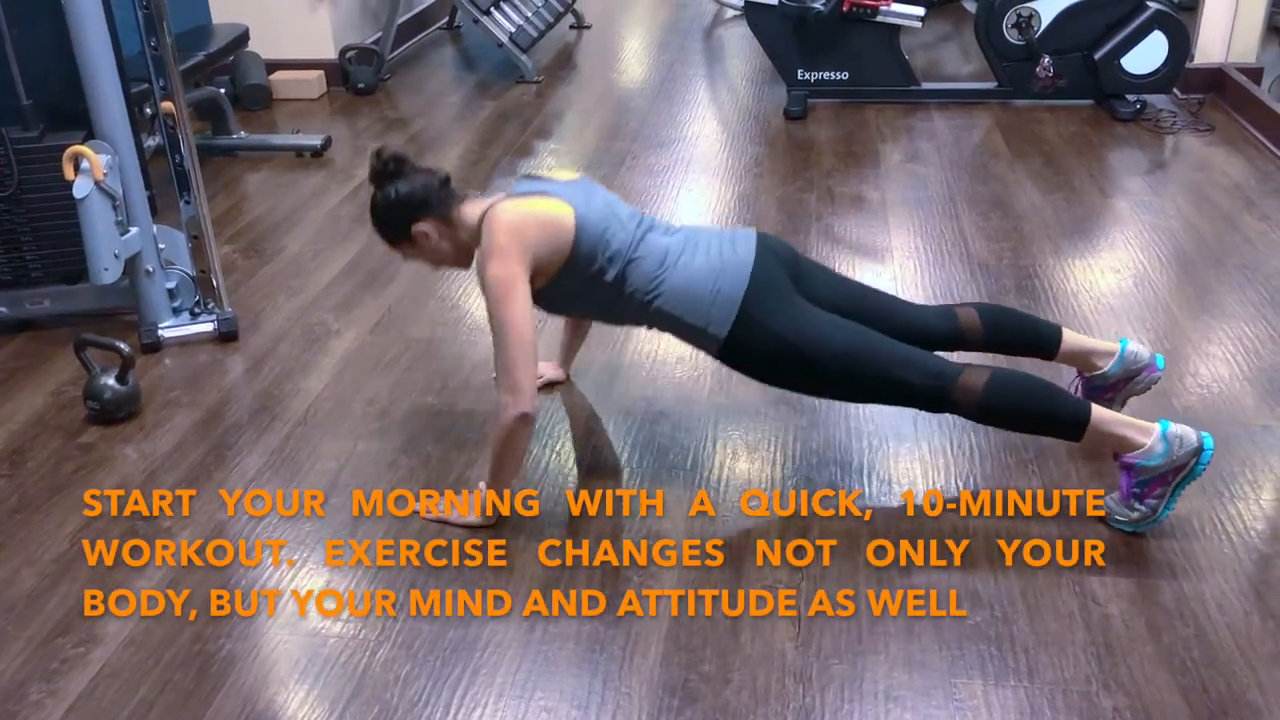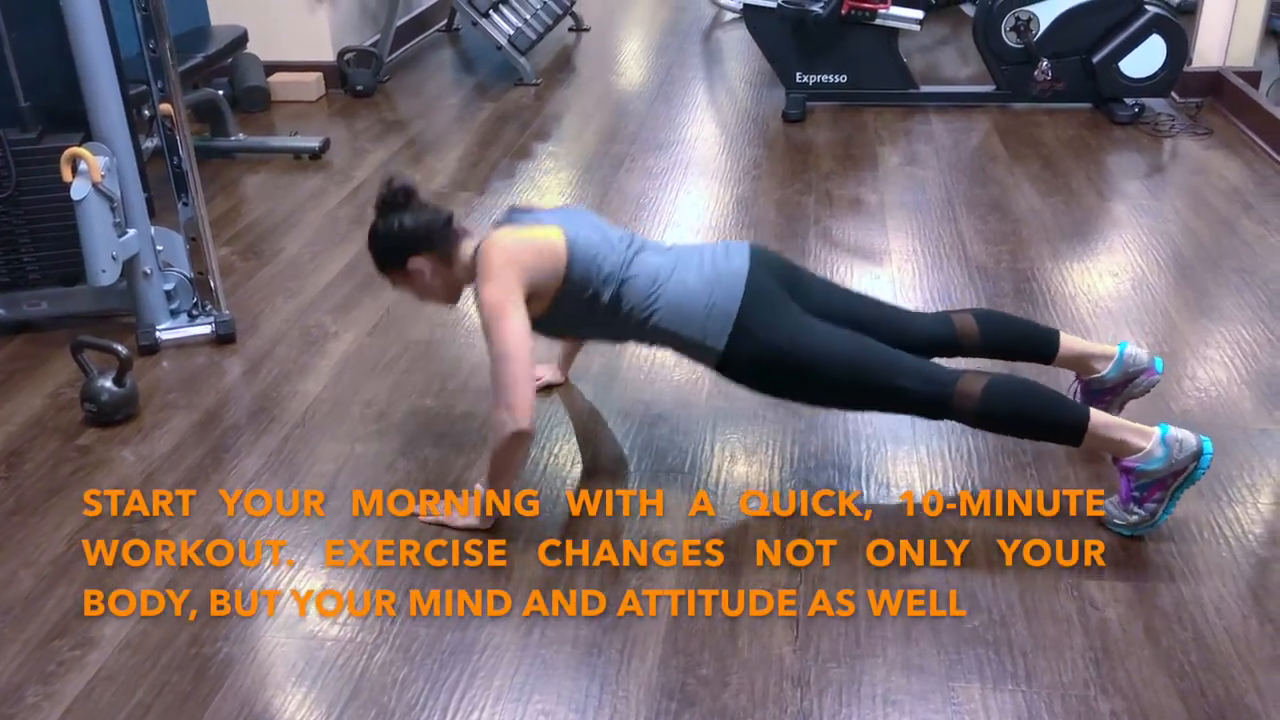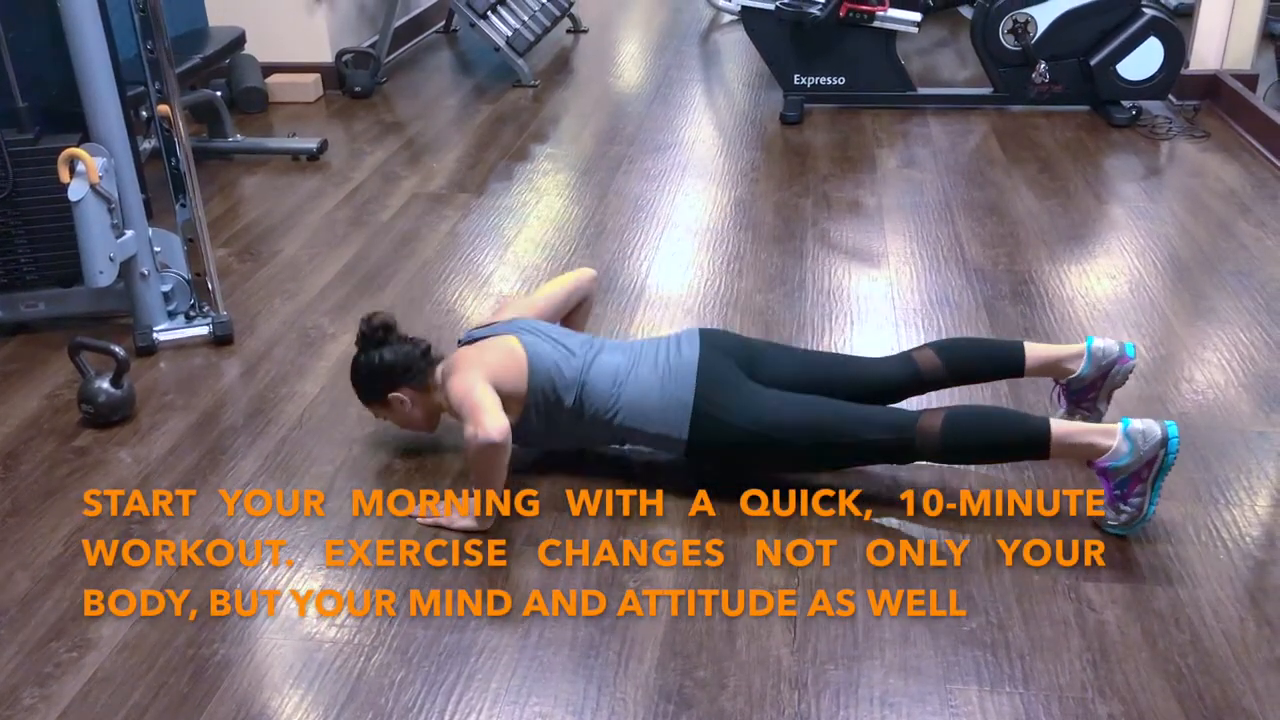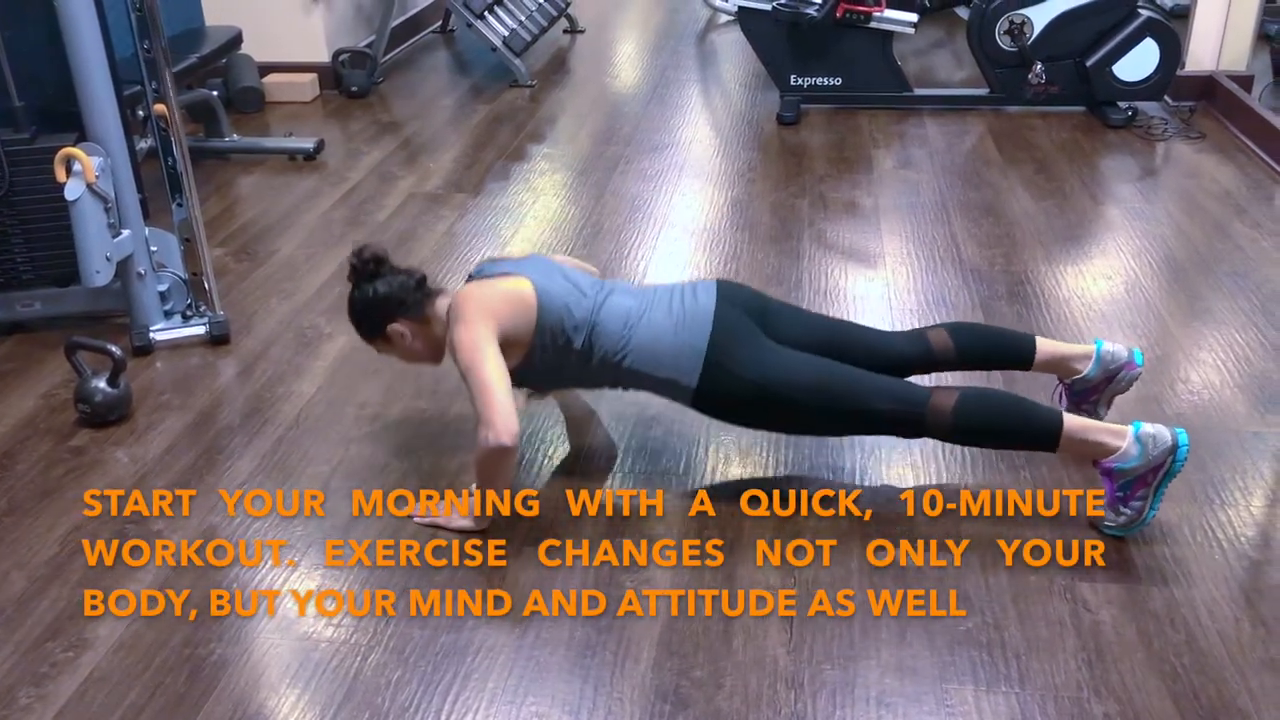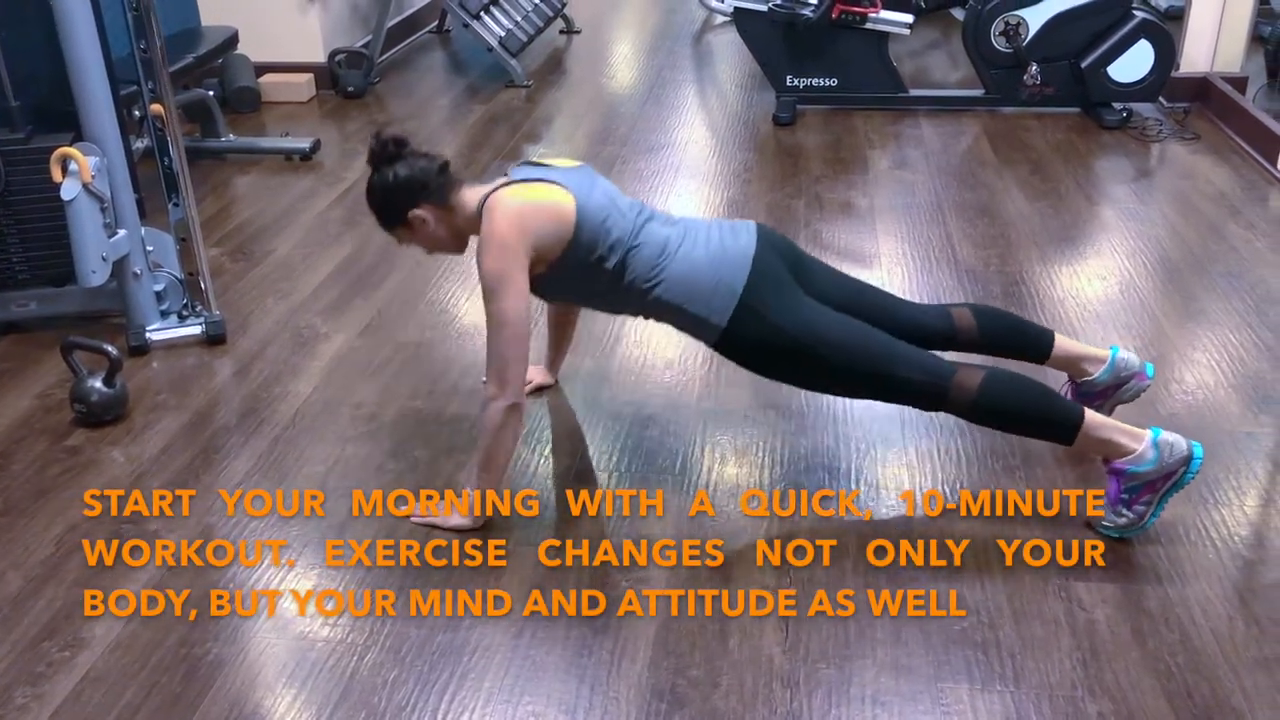
dt=0.4s
person 1, frame 1
left shoulder: (499, 248)
right shoulder: (528, 192)
left elbow: (518, 404)
left wrist: (488, 503)
right wrist: (566, 359)
left hip: (740, 317)
right hip: (746, 258)
left knee: (931, 381)
right knee: (929, 327)
left ankle: (1151, 446)
right ankle: (1109, 358)
person 1, frame 2
left shoulder: (494, 274)
right shoulder: (521, 224)
left elbow: (513, 420)
left wrist: (483, 507)
right wrist: (561, 365)
left hip: (732, 328)
right hip: (737, 271)
left knee: (926, 388)
right knee: (926, 334)
left ankle: (1150, 450)
right ankle: (1107, 361)
person 1, frame 3
left shoulder: (462, 378)
right shoulder: (498, 327)
left elbow: (490, 435)
right elbow: (585, 278)
left wrist: (483, 511)
left hip: (705, 417)
right hip: (698, 355)
left knee: (895, 433)
right knee: (888, 378)
left ankle: (1118, 443)
right ankle: (1081, 358)
person 1, frame 4
left shoulder: (467, 326)
right shoulder: (489, 279)
left elbow: (502, 437)
left wrist: (482, 512)
left hip: (712, 366)
right hip: (711, 308)
left knee: (901, 405)
right knee: (898, 352)
left ankle: (1127, 448)
right ankle: (1087, 360)
person 1, frame 5
left shoulder: (499, 235)
right shoulder: (527, 180)
left elbow: (502, 393)
left wrist: (477, 505)
right wrist: (555, 368)
left hip: (737, 308)
right hip: (746, 252)
left knee: (924, 378)
right knee: (925, 324)
left ankle: (1143, 452)
right ankle: (1099, 365)
